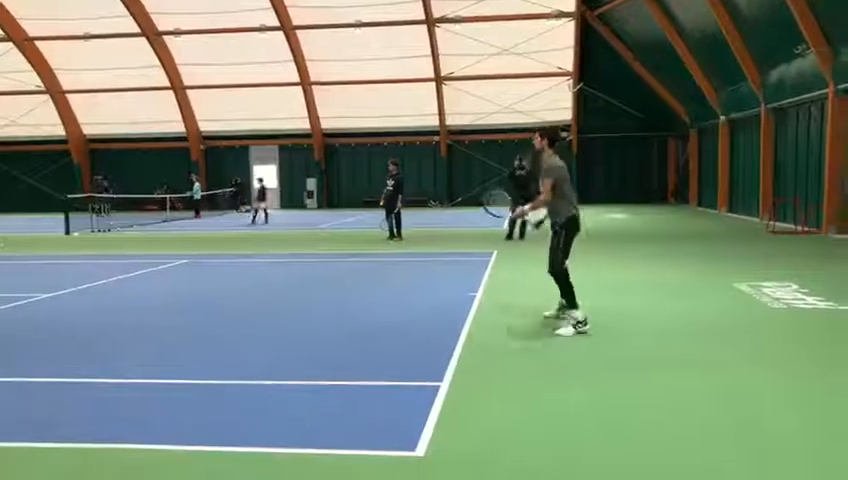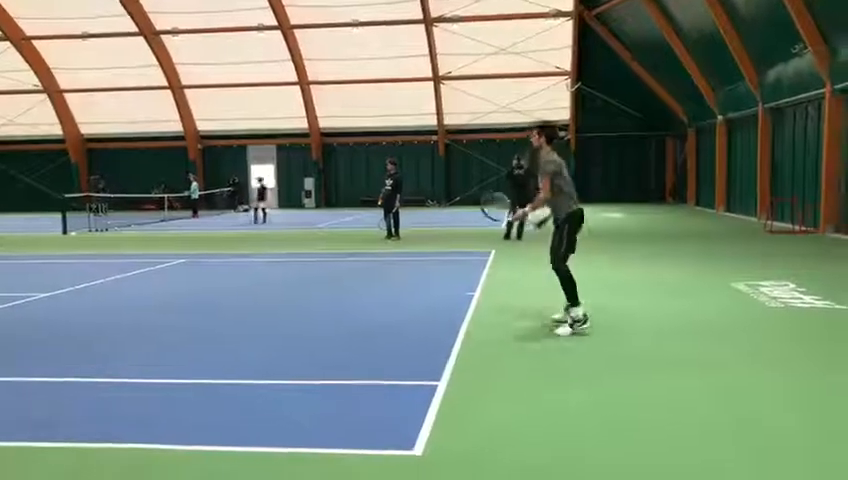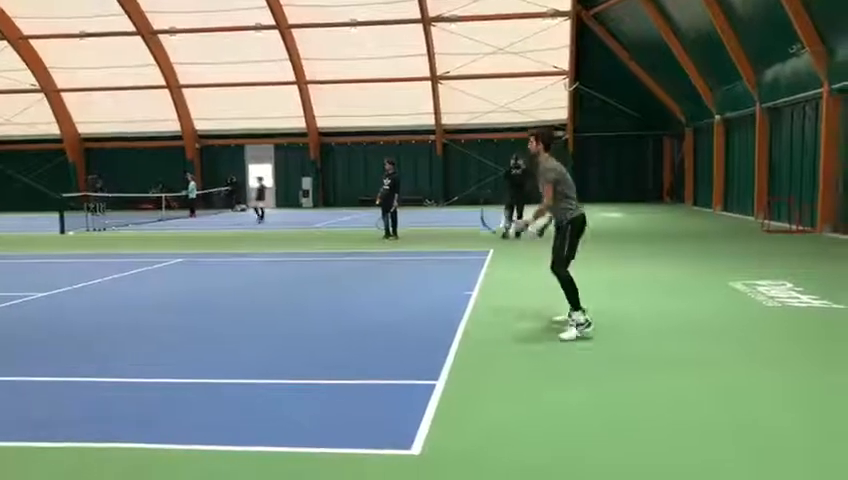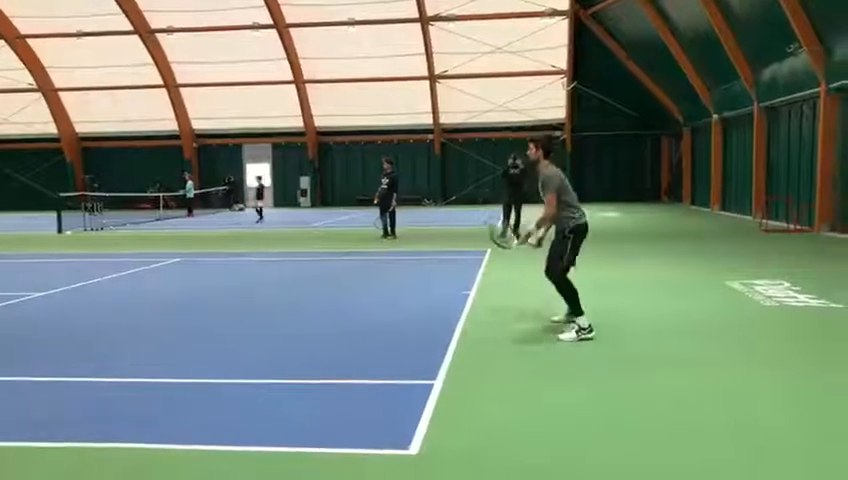
dt=0.1s
person 1, frame 1
left shoulder: (552, 164)
right shoulder: (550, 163)
left elbow: (546, 197)
left wrist: (525, 209)
left hip: (566, 221)
right hip: (560, 220)
left knee: (556, 268)
right knee: (557, 265)
left ankle: (579, 320)
right ankle: (565, 305)
person 1, frame 2
left shoulder: (547, 161)
right shoulder: (550, 159)
left elbow: (544, 195)
left wrist: (526, 210)
left hip: (569, 216)
right hip: (565, 216)
left knee: (558, 263)
right knee: (558, 262)
left ankle: (579, 317)
right ankle: (572, 308)
person 1, frame 3
left shoulder: (547, 168)
right shoulder: (550, 165)
left elbow: (547, 202)
left wrist: (530, 220)
left hip: (571, 221)
right hip: (566, 220)
left knee: (559, 268)
right knee: (558, 266)
left ankle: (582, 321)
right ankle: (576, 311)
person 1, frame 4
left shoulder: (549, 175)
right shoulder: (546, 173)
left elbow: (550, 211)
left wrist: (533, 229)
right wrist: (542, 231)
left hip: (573, 228)
right hip: (565, 228)
left knee: (557, 273)
right knee: (552, 271)
left ankle: (583, 326)
right ankle: (573, 311)
